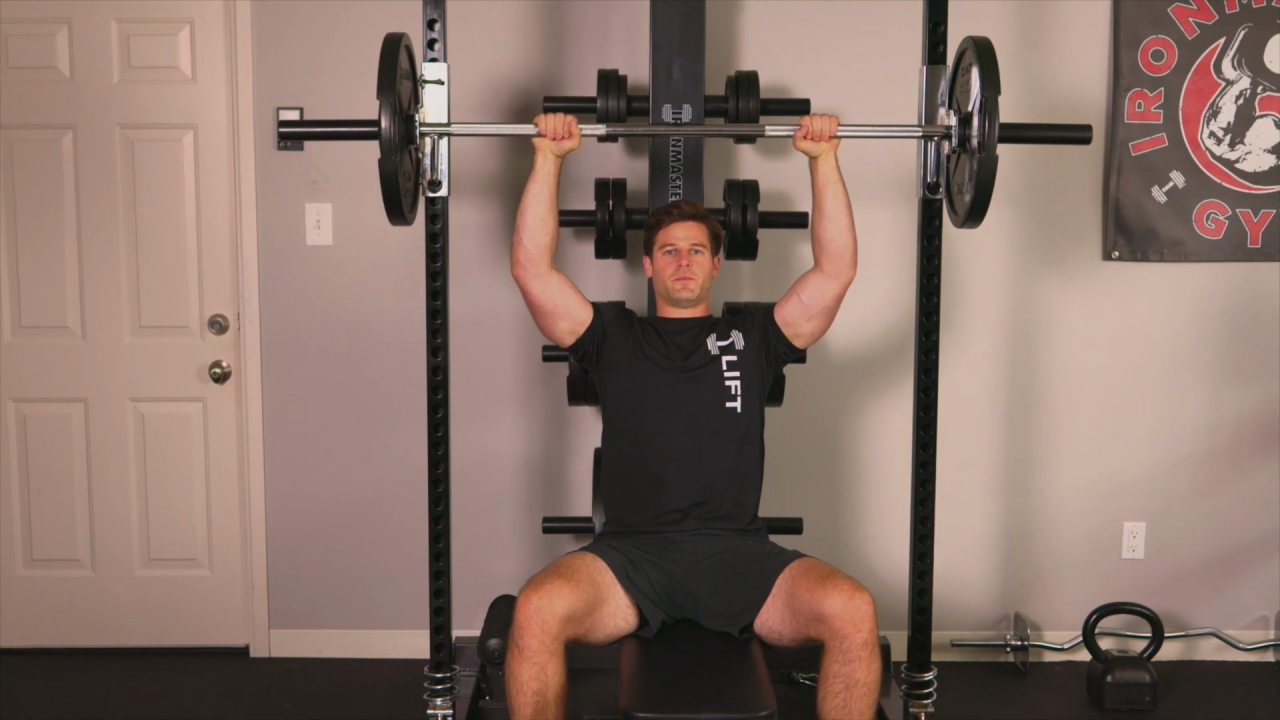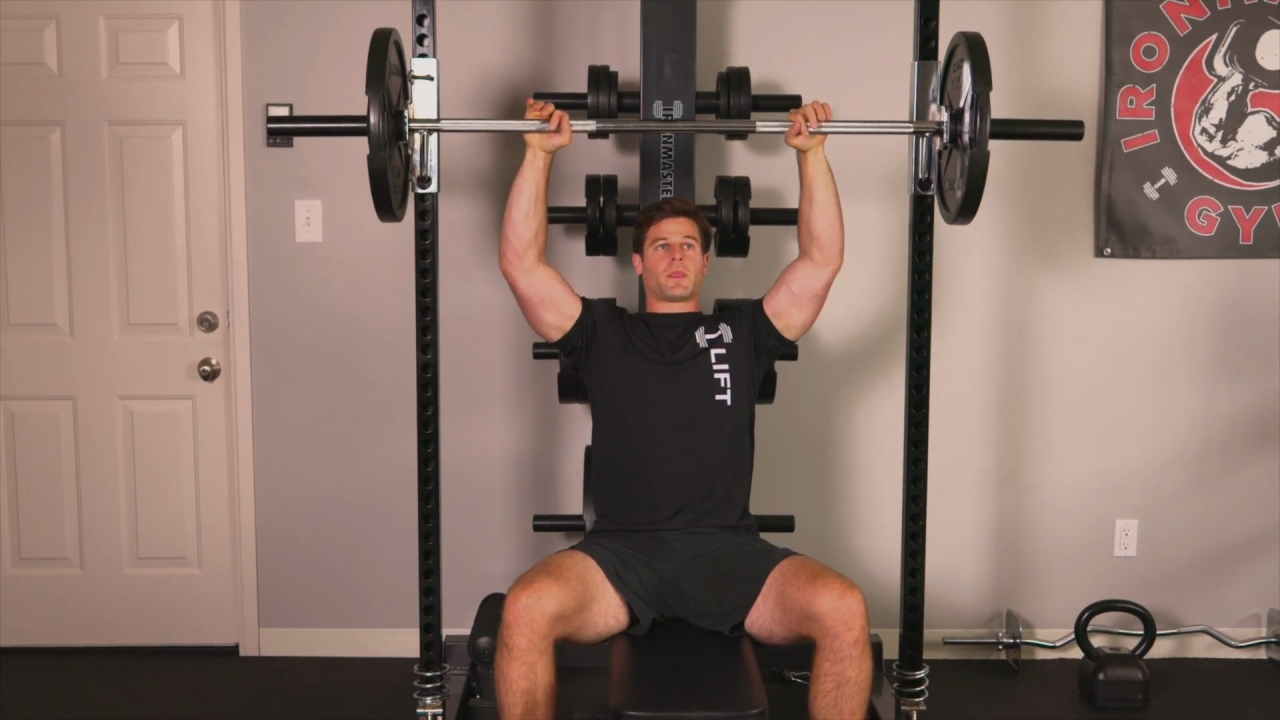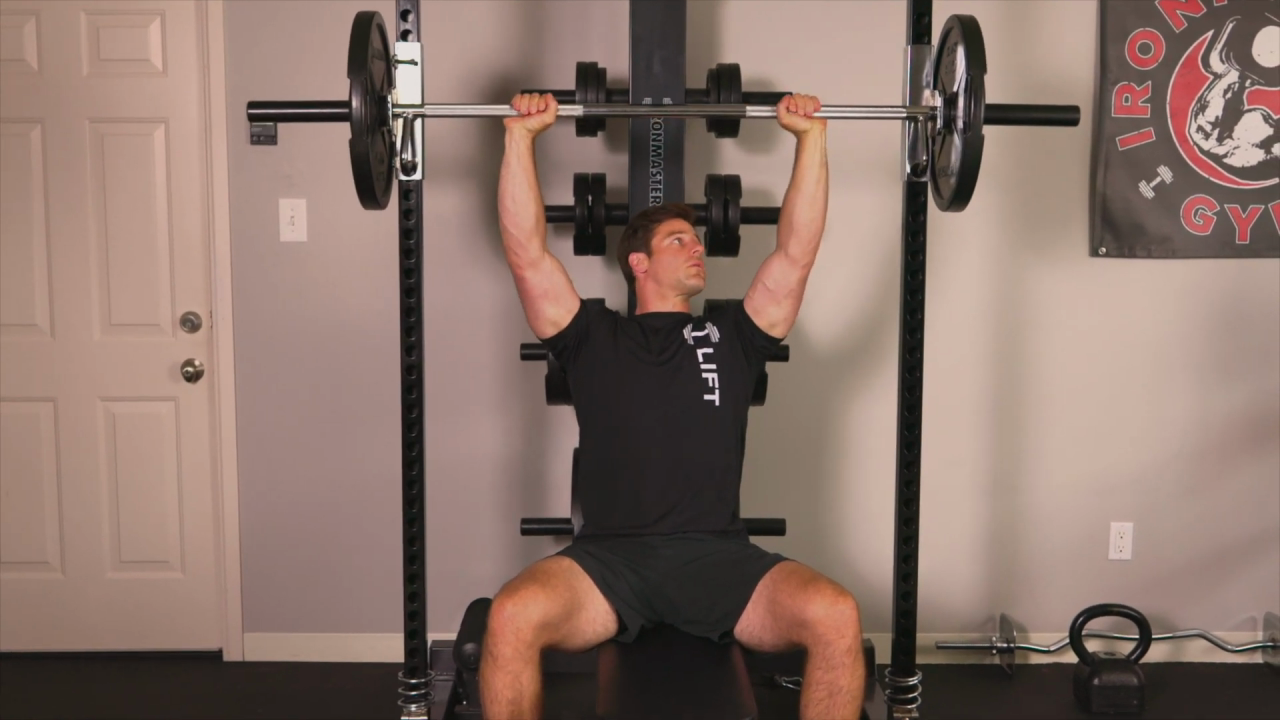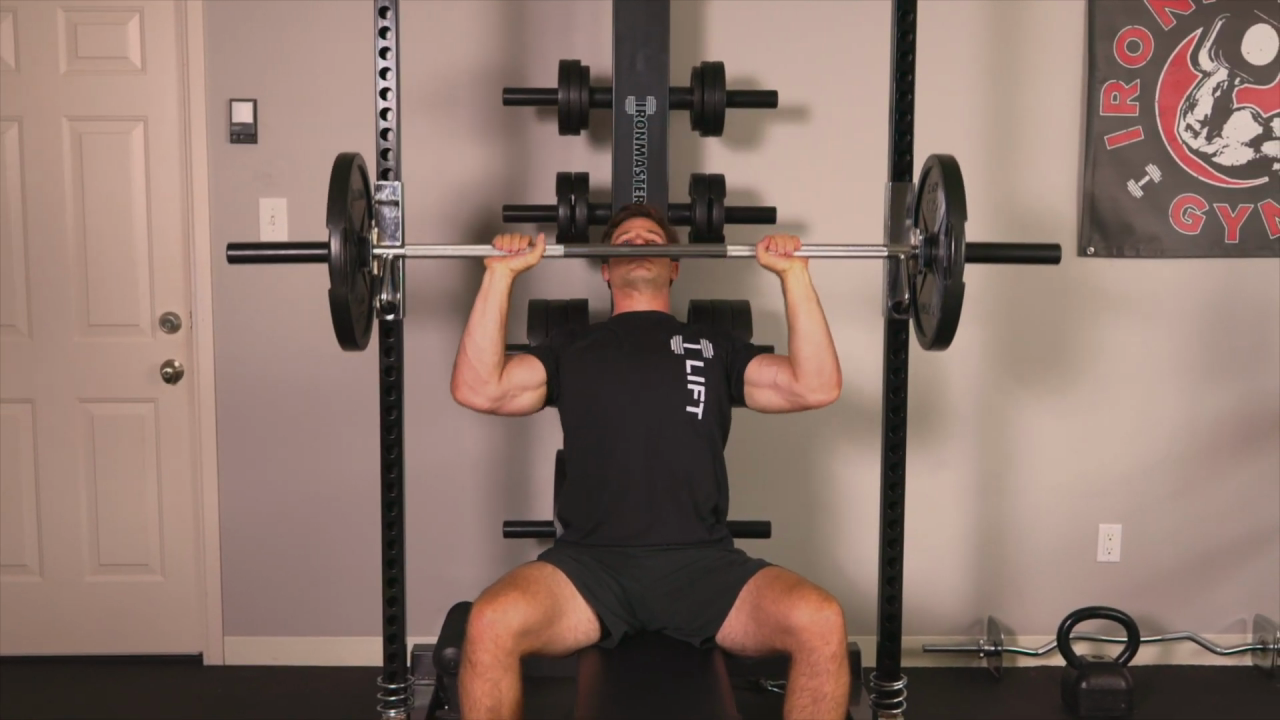
dt=1s
person 1, frame 1
left shoulder: (752, 337)
right shoulder: (613, 336)
left elbow: (836, 268)
right elbow: (532, 267)
left wrist: (823, 159)
right wrist: (548, 156)
left hip: (736, 550)
right hip: (631, 550)
left knee: (852, 612)
right knee: (537, 612)
person 1, frame 2
left shoulder: (742, 332)
right shoulder: (603, 333)
left elbow: (822, 258)
right elbow: (520, 261)
left wrist: (811, 154)
right wrist: (539, 154)
left hip: (727, 550)
right hip: (621, 550)
left knee: (844, 610)
right knee: (526, 610)
person 1, frame 3
left shoulder: (732, 337)
right shoulder: (593, 337)
left elbow: (796, 252)
right elbow: (526, 252)
left wrist: (810, 138)
right wrist: (520, 135)
left hip: (718, 555)
right hip: (608, 557)
left knee: (837, 618)
right knee: (511, 618)
person 1, frame 4
left shoulder: (715, 348)
right shoulder: (571, 348)
left elbow: (818, 386)
right elbow: (474, 387)
left wrist: (793, 274)
right wrist: (499, 273)
left hip: (702, 561)
right hip: (590, 560)
left knee: (821, 624)
right knee: (489, 626)
